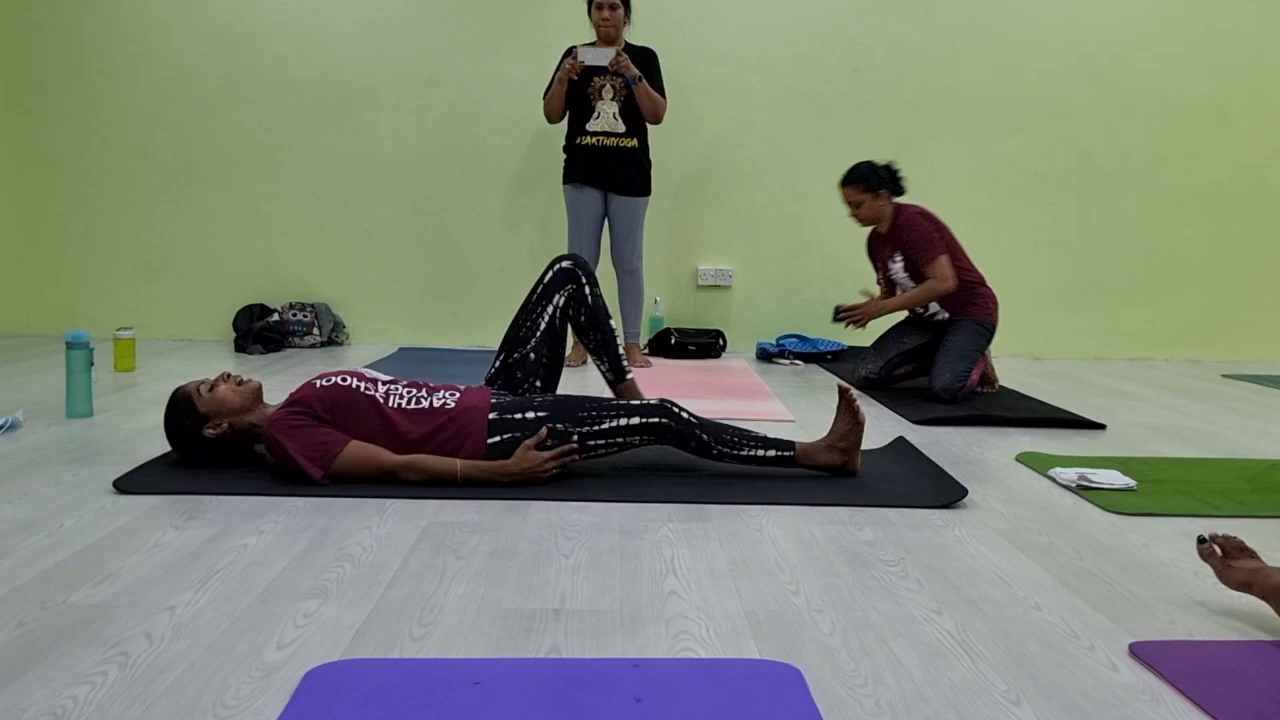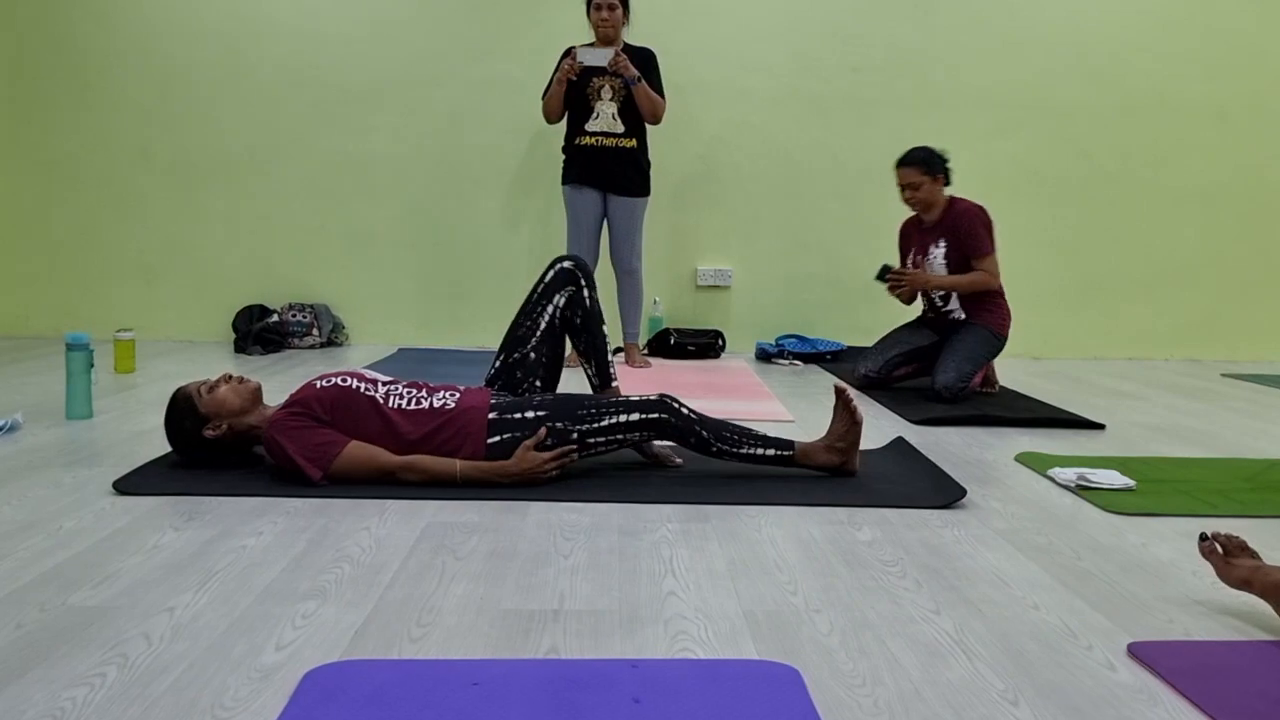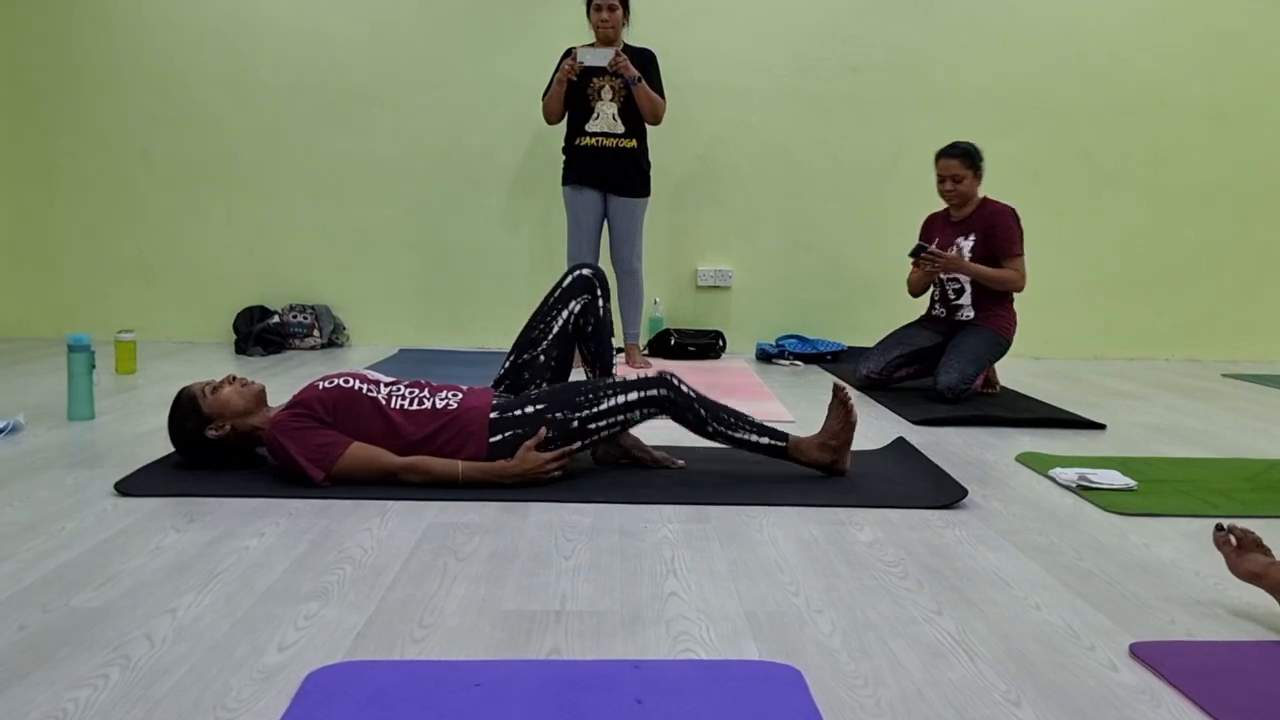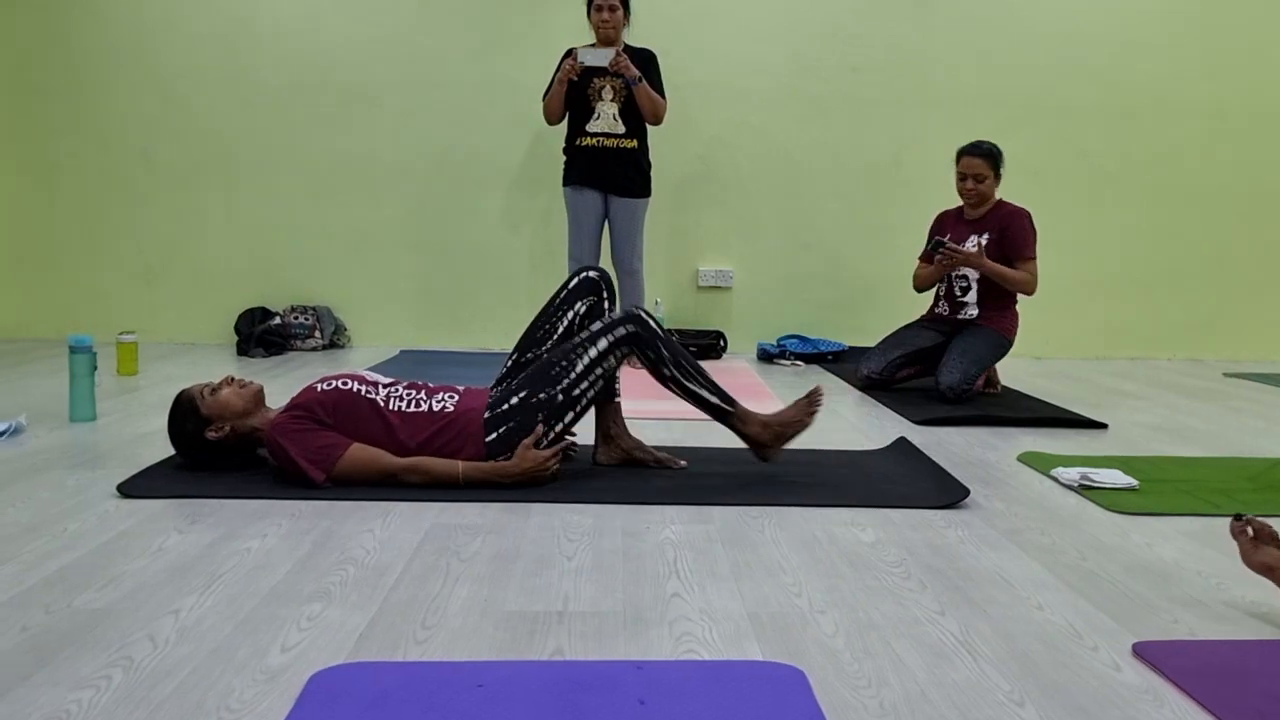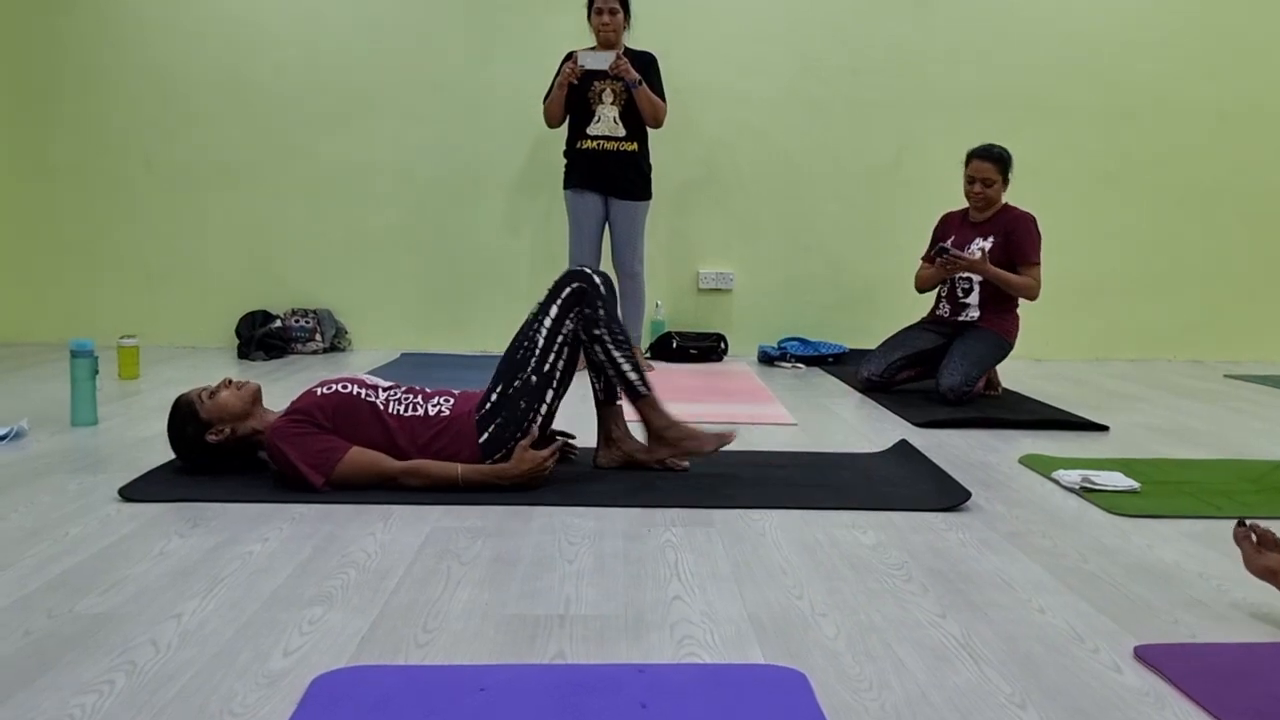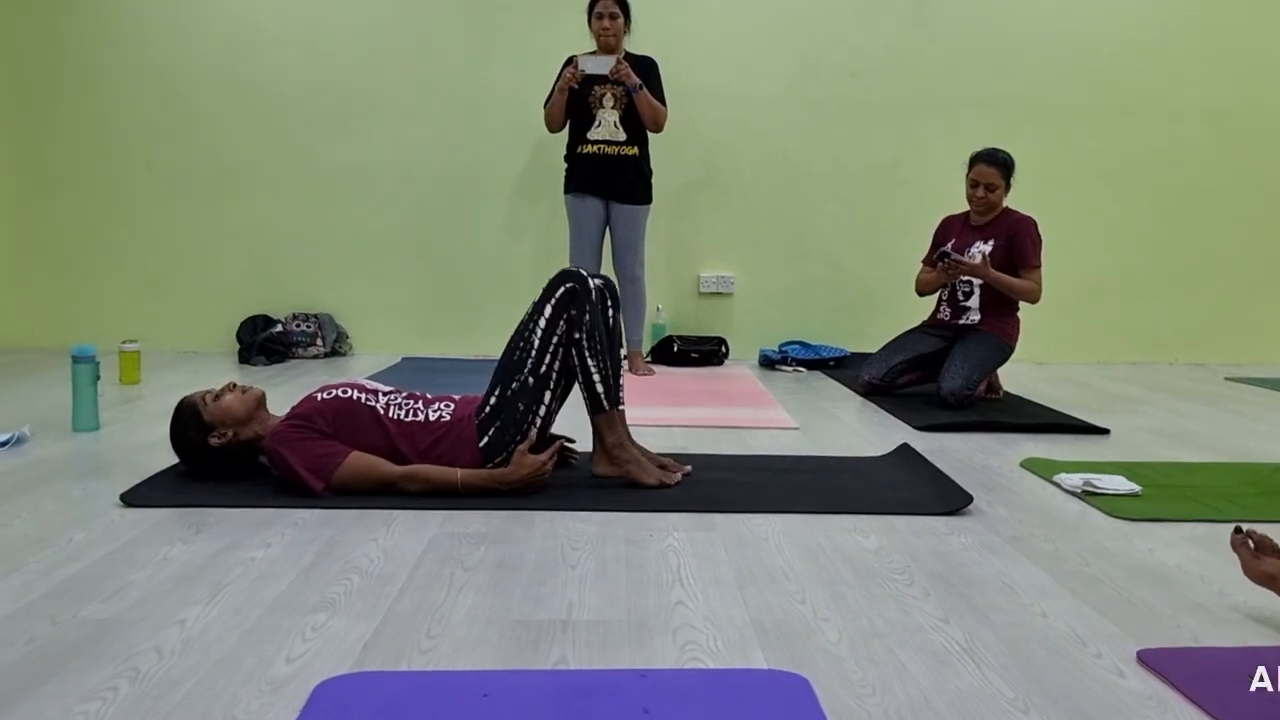
dt=0.2s
person 1, frame 1
left shoulder: (301, 407)
right shoulder: (289, 436)
right elbow: (400, 467)
right wrist: (501, 471)
left hip: (496, 404)
right hip: (496, 435)
left knee: (568, 272)
right knee: (664, 421)
left ankle: (627, 395)
right ankle: (817, 453)
person 1, frame 2
left shoulder: (299, 409)
right shoulder: (287, 435)
right elbow: (398, 466)
right wrist: (501, 472)
left hip: (494, 404)
right hip: (495, 434)
left knee: (569, 273)
right knee: (664, 410)
left ankle: (614, 412)
right ankle: (814, 454)
person 1, frame 3
left shoulder: (303, 410)
right shoulder: (288, 436)
right elbow: (401, 468)
right wrist: (502, 473)
left hip: (496, 404)
right hip: (496, 436)
left knee: (585, 280)
right knee: (659, 387)
left ankle: (612, 437)
right ankle: (806, 450)
person 1, frame 4
left shoulder: (303, 412)
right shoulder: (291, 439)
right elbow: (403, 469)
right wrist: (505, 471)
left hip: (490, 404)
right hip: (492, 438)
left knee: (588, 283)
right knee: (629, 322)
left ankle: (614, 437)
right ankle: (750, 427)
person 1, frame 5
left shoulder: (304, 412)
right shoulder: (290, 441)
right elbow: (402, 472)
left wrist: (543, 430)
right wrist: (507, 472)
left hip: (480, 411)
right hip: (490, 439)
left knee: (589, 287)
right knee: (580, 286)
left ankle: (615, 440)
right ankle: (659, 428)
person 1, frame 6
left shoulder: (301, 421)
right shoulder: (288, 445)
right elbow: (400, 477)
left wrist: (532, 433)
right wrist: (502, 478)
left hip: (479, 418)
right hip: (490, 442)
left knee: (593, 289)
right knee: (571, 287)
left ankle: (613, 442)
right ankle: (612, 447)
person 2, frame 1
left shoulder: (644, 57)
right shoulder: (574, 55)
left elbow: (657, 115)
right elbow: (552, 116)
left wrist: (633, 75)
right wrist: (562, 79)
left hip: (630, 175)
right hip: (582, 174)
left knee: (629, 262)
right knee: (581, 261)
left ankle: (632, 344)
right ankle: (581, 342)
person 2, frame 2
left shoulder: (642, 57)
right shoulder: (573, 56)
left elbow: (656, 116)
right elbow: (551, 116)
left wrist: (632, 75)
right wrist: (561, 80)
left hip: (629, 176)
right hip: (581, 175)
left knee: (628, 263)
right knee: (580, 262)
left ankle: (632, 345)
person 2, frame 3
left shoulder: (643, 58)
right shoulder: (573, 56)
left elbow: (657, 117)
right elbow: (550, 118)
left wrist: (632, 75)
right wrist: (561, 80)
left hip: (629, 179)
right hip: (581, 177)
left knee: (628, 264)
right knee: (581, 263)
left ankle: (632, 346)
person 2, frame 4
left shoulder: (643, 58)
right shoulder: (573, 57)
left elbow: (657, 116)
right elbow: (551, 117)
left wrist: (633, 75)
right wrist: (562, 80)
left hip: (630, 178)
right hip: (582, 176)
left knee: (629, 265)
right knee: (581, 263)
person 2, frame 5
left shoulder: (644, 62)
right shoulder: (573, 61)
left elbow: (657, 120)
right elbow: (551, 121)
left wrist: (633, 79)
right wrist: (562, 84)
left hip: (630, 182)
right hip: (583, 180)
left knee: (630, 267)
right knee: (582, 266)
left ankle: (635, 349)
person 2, frame 6
left shoulder: (644, 65)
right shoulder: (574, 65)
left elbow: (658, 123)
right elbow: (553, 125)
left wrist: (633, 83)
right wrist: (563, 87)
left hip: (631, 184)
right hip: (583, 183)
left knee: (631, 270)
right knee: (583, 269)
left ankle: (635, 353)
person 3, frame 1
left shoulder: (913, 223)
right shoulder: (875, 240)
left elbow: (944, 283)
right elbow: (889, 297)
left wrist: (882, 307)
right wrist: (869, 309)
left hip: (969, 314)
right hip: (924, 321)
left knee: (945, 387)
right knee: (864, 375)
left ankle: (976, 366)
right ankle: (942, 362)
person 3, frame 2
left shoulder: (967, 216)
right shoulder: (909, 229)
left elbow: (990, 279)
right elbow: (908, 297)
left wrist: (930, 280)
right wrist: (901, 287)
left hip: (982, 321)
right hip: (934, 322)
left knee: (947, 385)
right knee: (865, 374)
left ankle: (977, 368)
right ankle: (947, 361)
person 3, frame 3
left shoulder: (999, 216)
right shoulder: (933, 223)
left elbow: (1017, 280)
right elbow: (914, 289)
left wrist: (963, 267)
right wrist: (926, 273)
left hip: (987, 324)
right hip: (938, 322)
left knee: (950, 385)
right knee: (866, 373)
left ankle: (978, 370)
right ankle: (946, 362)
person 3, frame 4
left shoulder: (1013, 218)
right shoulder: (945, 220)
left elbow: (1029, 283)
right elbow: (919, 283)
left wrist: (981, 264)
right wrist: (939, 268)
left hip: (989, 324)
right hip: (940, 321)
left knee: (952, 385)
right knee: (868, 373)
left ankle: (979, 369)
right ankle: (950, 360)
person 3, frame 5
left shoulder: (1019, 223)
right shoulder: (949, 221)
left elbow: (1032, 289)
right elbow: (920, 283)
left wrist: (985, 270)
right wrist: (940, 271)
left hip: (990, 327)
right hip: (941, 323)
left knee: (952, 387)
right knee: (869, 375)
left ankle: (979, 372)
right ankle: (951, 362)
person 3, frame 6
left shoulder: (1020, 226)
right shoulder: (950, 225)
left elbow: (1034, 292)
right elbow: (921, 286)
left wrist: (987, 274)
right wrist: (941, 276)
left hip: (991, 330)
right hip: (941, 326)
left knee: (953, 391)
right knee: (870, 378)
left ankle: (981, 376)
right ankle: (951, 366)
